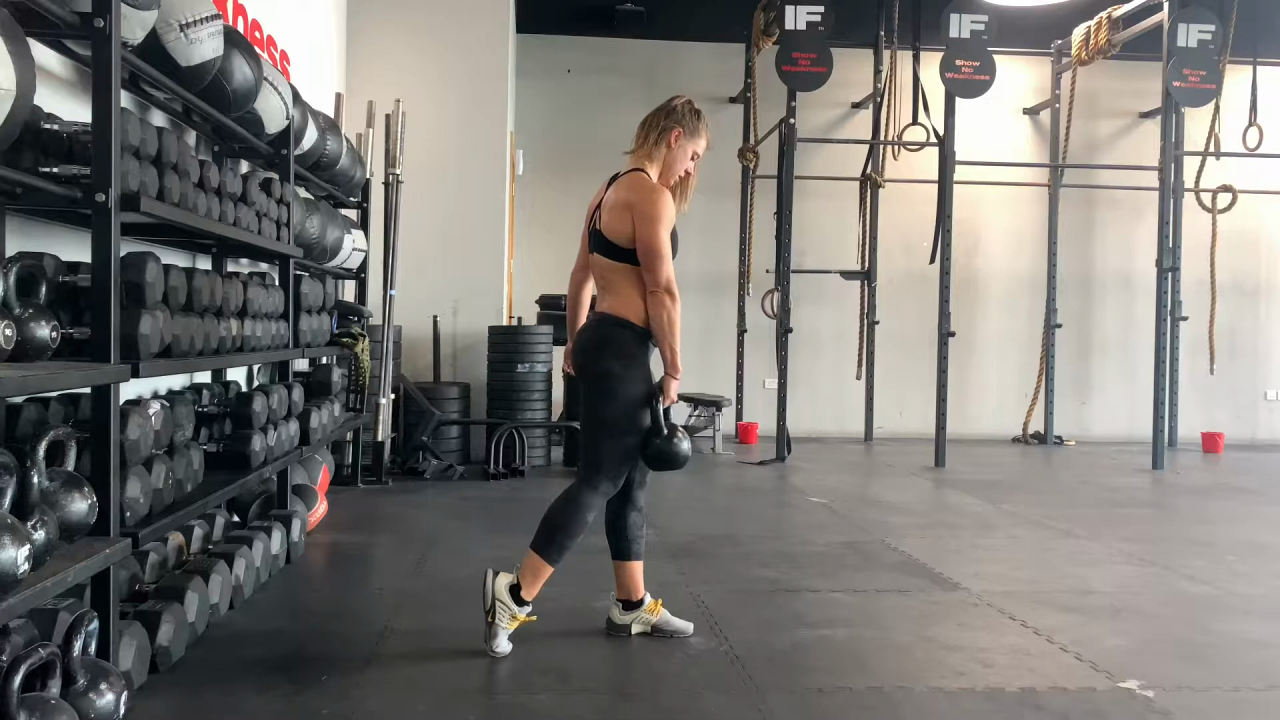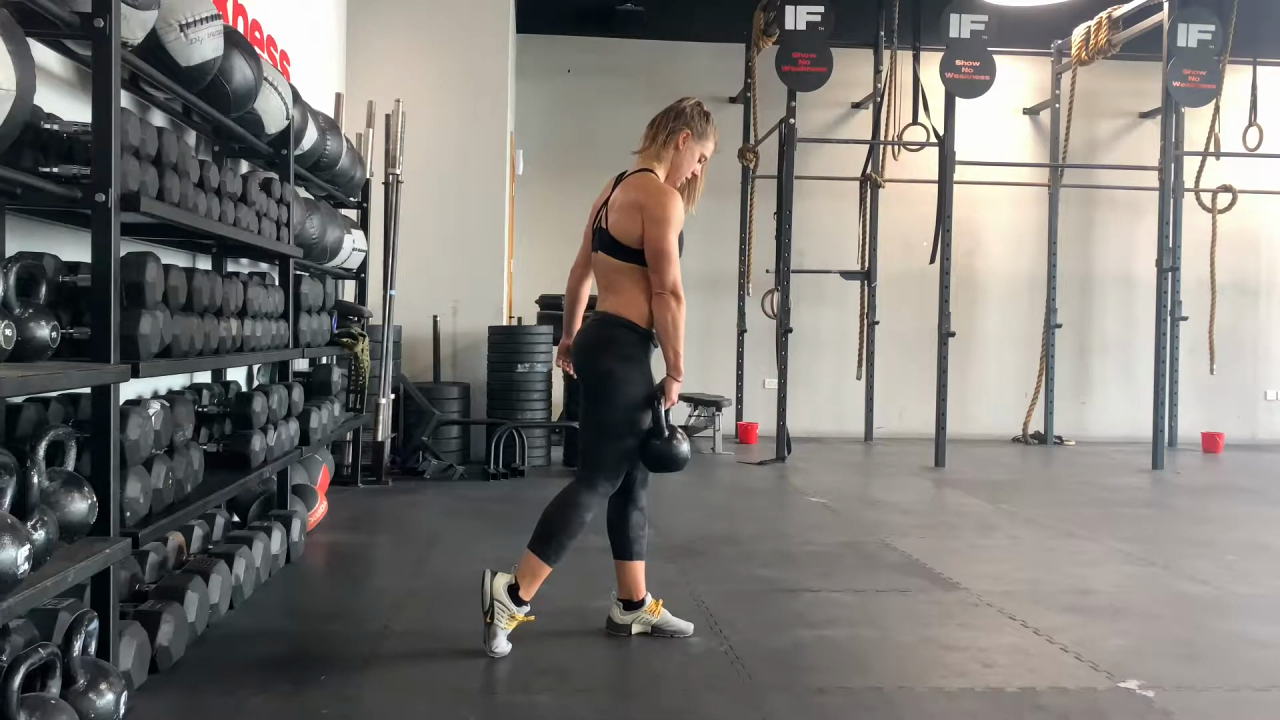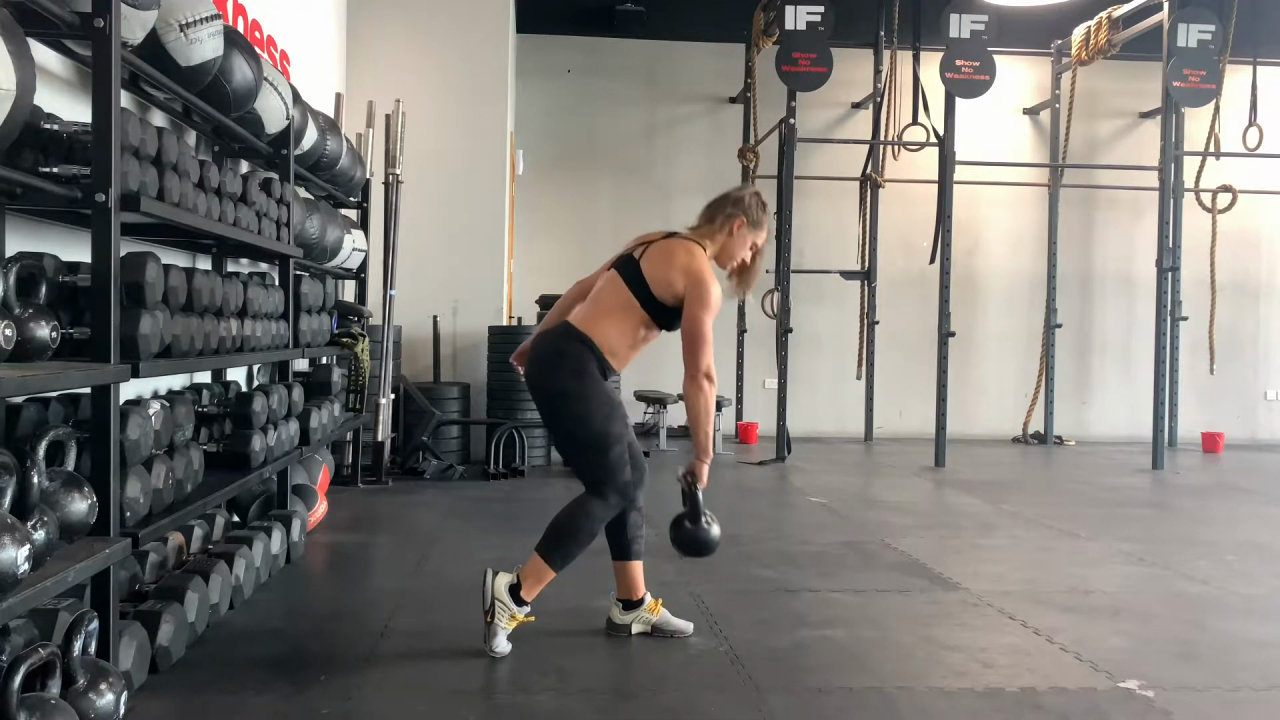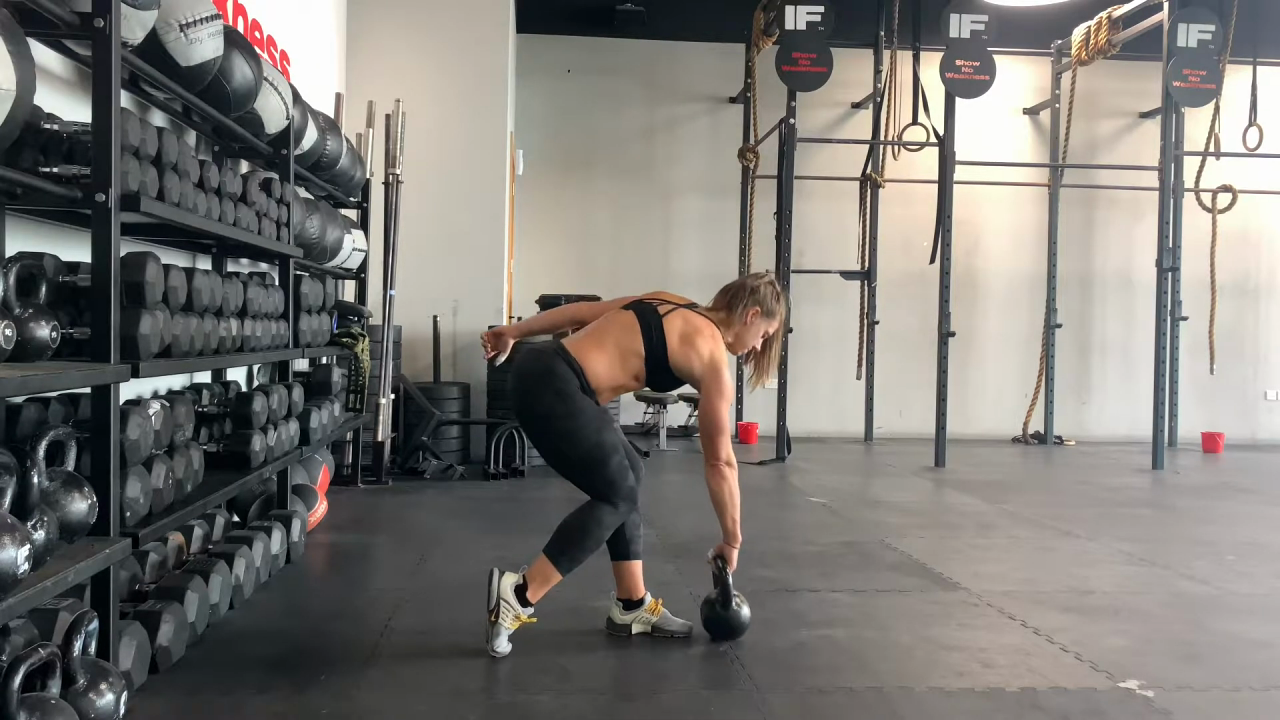
dt=0.7s
person 1, frame 1
left shoulder: (613, 189)
right shoulder: (651, 195)
left elbow: (582, 275)
right elbow: (661, 291)
left wrist: (575, 343)
right wrist: (673, 369)
left hip: (600, 342)
right hip: (621, 351)
left knee: (629, 480)
right knee: (600, 480)
left ankle: (631, 605)
right ankle: (513, 593)
person 1, frame 2
left shoulder: (616, 188)
right shoulder: (660, 197)
left elbow: (581, 271)
right elbow: (668, 292)
left wrist: (569, 336)
right wrist: (676, 371)
left hip: (601, 341)
right hip: (621, 352)
left knee: (631, 479)
right knee: (598, 480)
left ankle: (633, 606)
right ankle: (511, 595)
person 1, frame 3
left shoulder: (659, 243)
right shoulder: (701, 276)
left elbow: (584, 287)
right elbow: (699, 376)
left wrist: (537, 340)
right wrist: (702, 458)
left hip: (555, 357)
right hip: (571, 369)
left knee: (630, 474)
right knee: (610, 489)
left ankle: (632, 605)
right ankle: (512, 594)
person 1, frame 4
left shoulder: (670, 306)
right shoulder: (712, 360)
left elbow: (583, 311)
right elbow: (719, 463)
left wrist: (514, 331)
right wrist: (732, 540)
left hip: (542, 367)
right hip: (552, 386)
left knee: (627, 473)
right knee: (616, 495)
left ankle: (631, 607)
right ankle: (516, 594)
